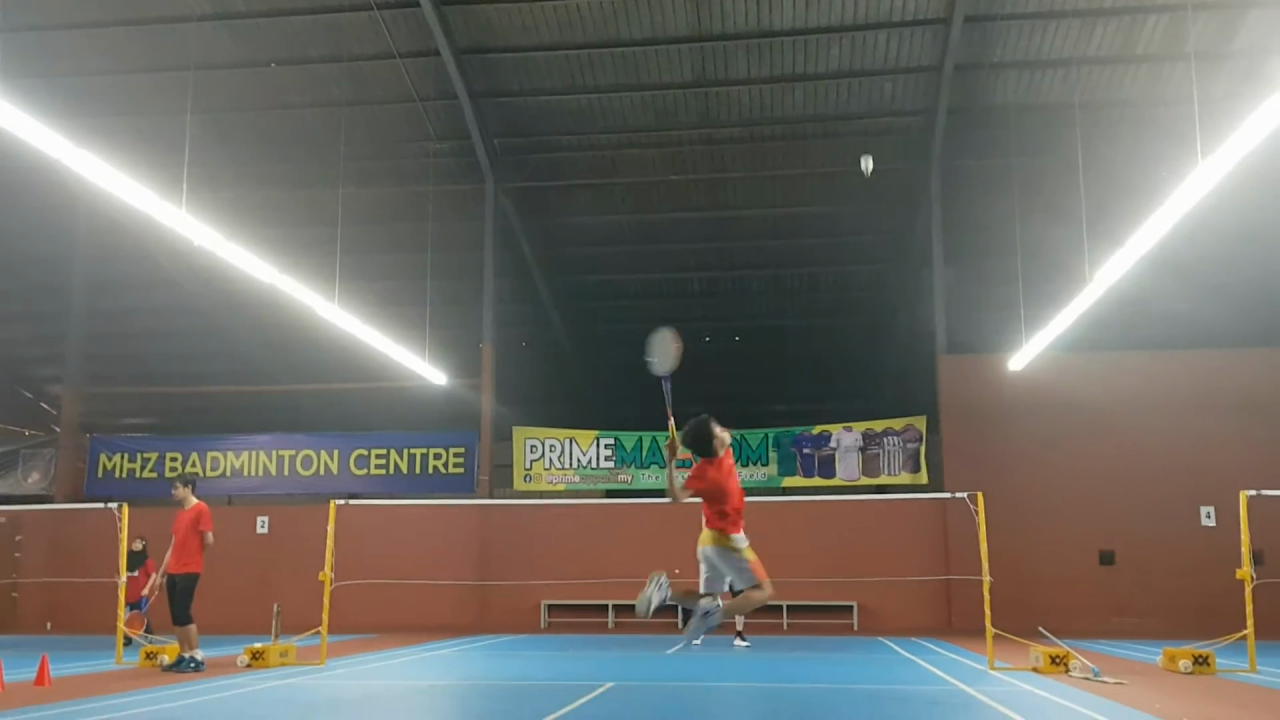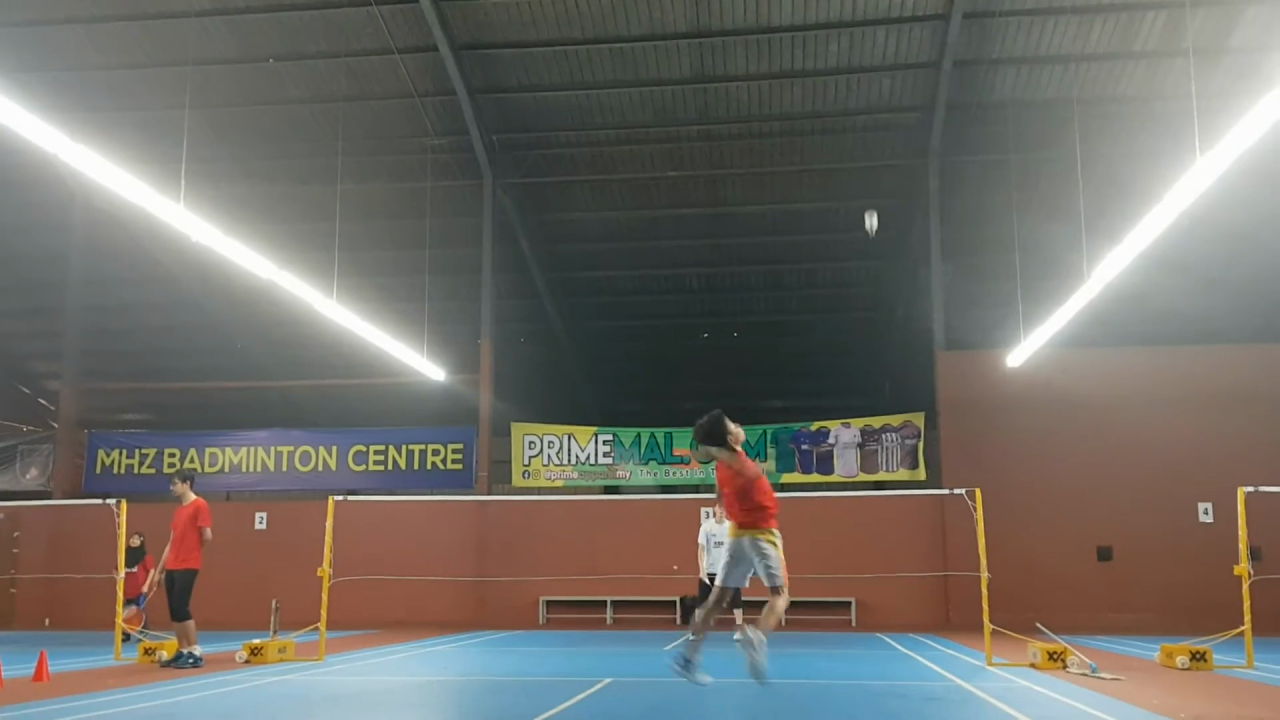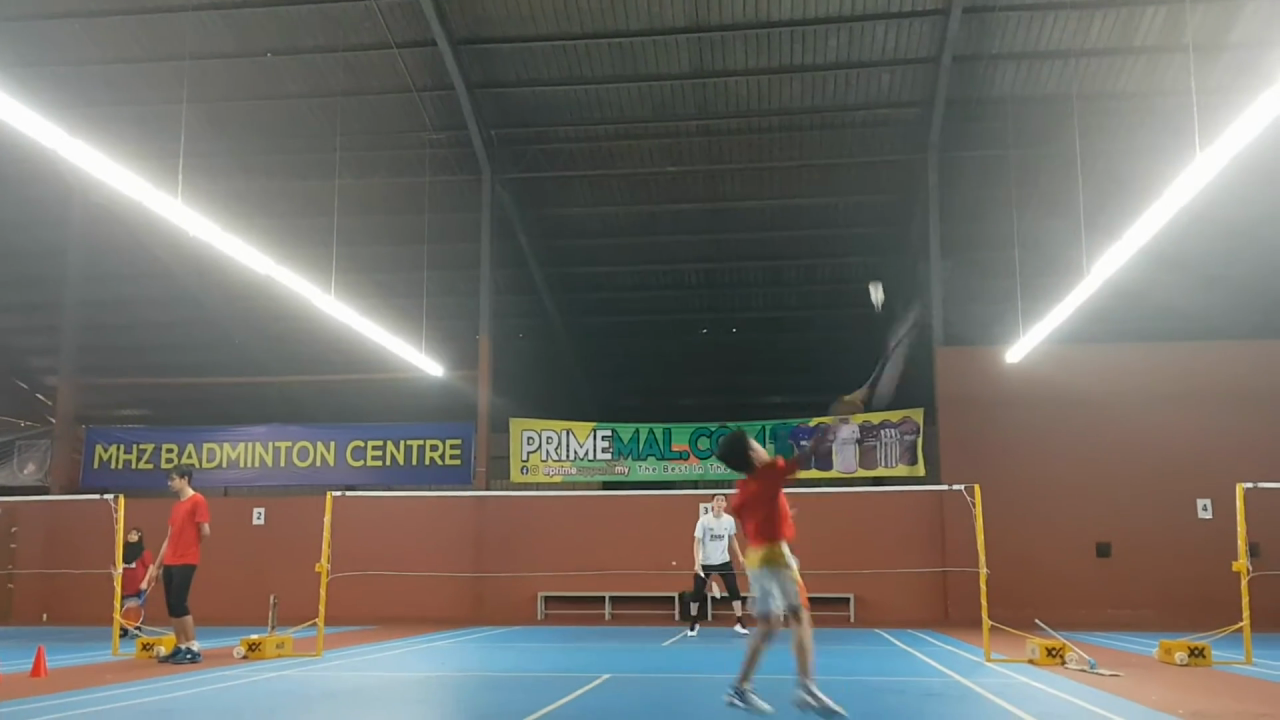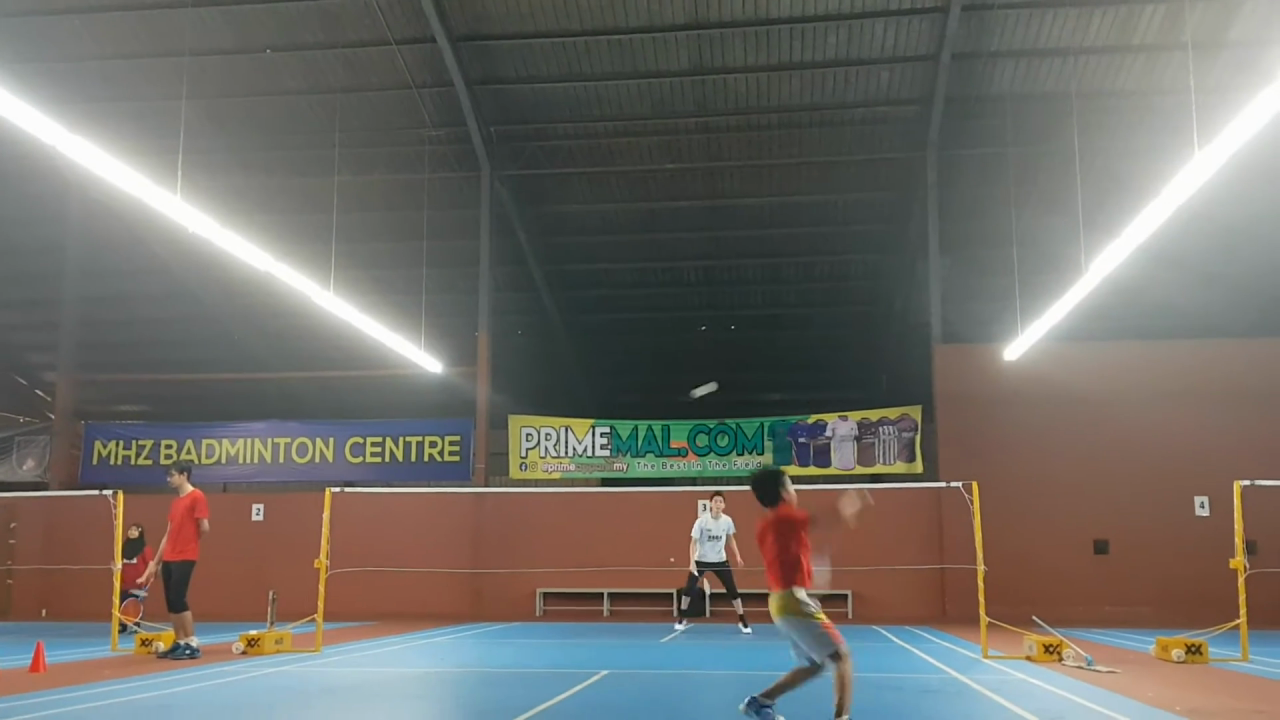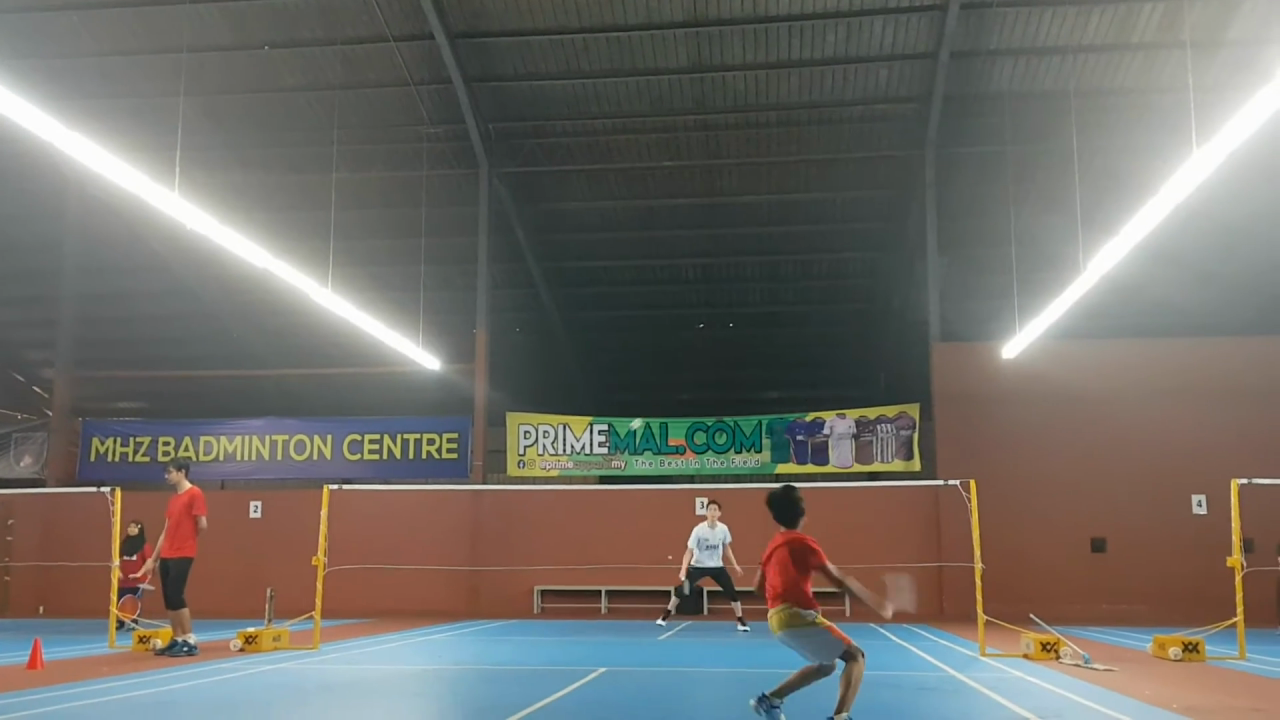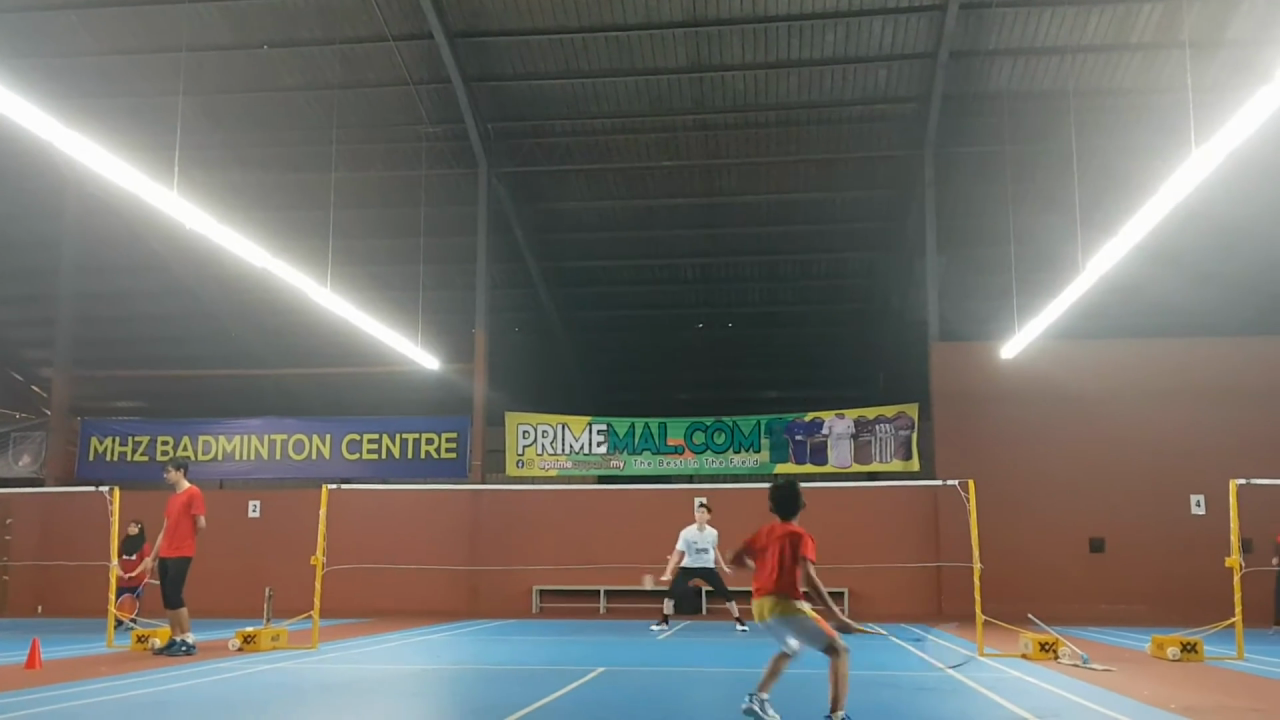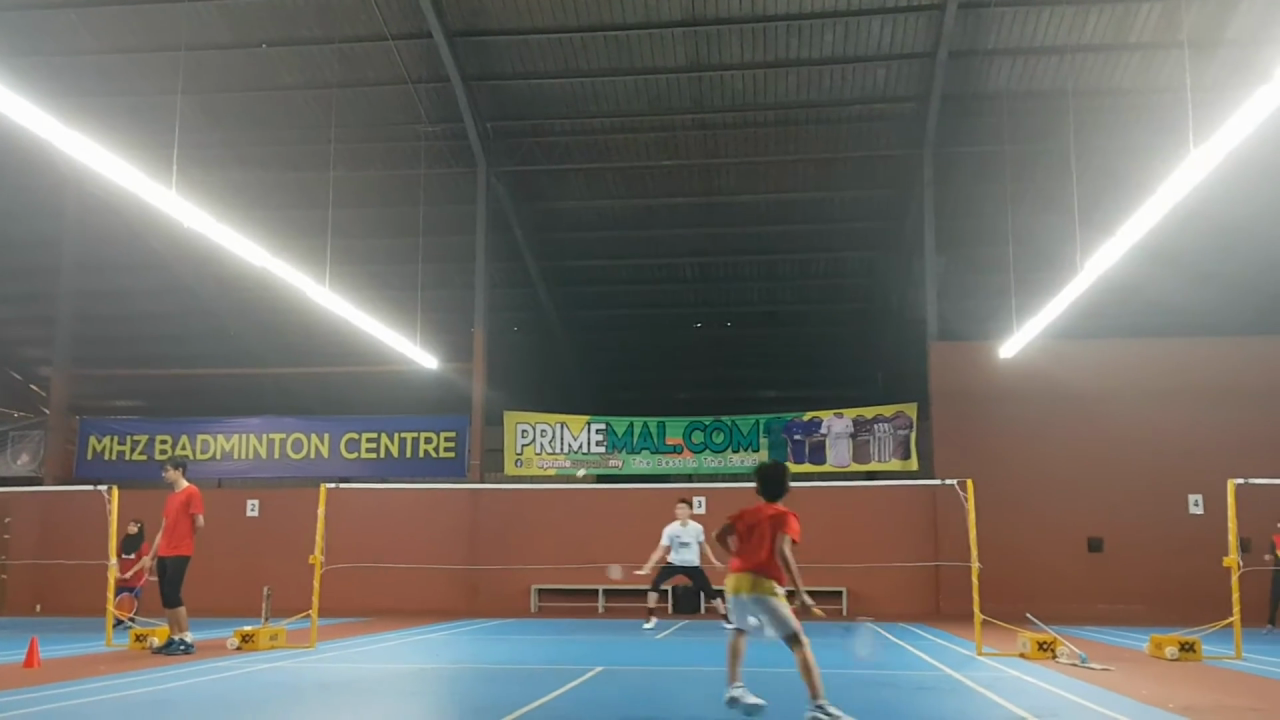
dt=0.1s
person 1, frame 1
left shoulder: (724, 458)
right shoulder: (703, 472)
right elbow: (676, 496)
right wrist: (670, 461)
left hip: (713, 542)
right hip: (727, 540)
left knee: (706, 600)
right knee: (762, 591)
left ankle: (666, 593)
right ankle: (711, 613)
person 1, frame 2
left shoulder: (725, 468)
right shoulder: (734, 461)
left hip: (738, 535)
right hip: (762, 535)
left knee: (717, 597)
right knee: (780, 594)
left ankle: (689, 655)
right ankle: (756, 635)
person 1, frame 3
left shoulder: (743, 491)
right shoulder: (767, 473)
right elbow: (802, 459)
right wrist: (821, 439)
left hip: (757, 559)
right hip: (775, 556)
left knee: (767, 626)
right knee: (800, 619)
left ankle: (741, 689)
right ankle: (807, 690)
person 1, frame 4
left shoulder: (765, 525)
right shoulder: (785, 517)
right elbow: (824, 520)
right wrist: (852, 502)
left hip: (782, 600)
right hip: (793, 601)
left knee: (816, 665)
right knee: (841, 657)
person 1, frame 5
left shoulder: (773, 546)
right shoulder: (803, 544)
left elbow: (759, 586)
right elbow: (836, 578)
right wrist: (873, 602)
left hip: (778, 617)
right hip: (797, 615)
left knee: (826, 665)
right knee: (855, 657)
left ankle: (769, 700)
person 1, frame 6
left shoulder: (762, 533)
right shoulder: (800, 537)
left elbow: (735, 559)
right elbow: (809, 578)
right wrist: (837, 615)
left hip: (761, 605)
right hip: (787, 606)
left knee: (790, 651)
right knee: (839, 652)
left ankle: (758, 699)
person 1, frame 7
left shoulder: (746, 513)
right shoulder: (786, 517)
left elbow: (720, 535)
right elbow: (782, 552)
right wrist: (801, 593)
left hip: (735, 583)
right hip: (763, 587)
left knee: (740, 631)
right knee: (799, 644)
left ankle: (735, 690)
person 2, frame 1
left shoulder: (201, 509)
right shoulder: (180, 514)
left elbow: (208, 540)
right elbow: (173, 547)
left wrist: (193, 555)
right wrist: (161, 573)
left hip: (189, 571)
right hip: (173, 572)
left knee: (183, 613)
right knee: (176, 615)
left ankle: (197, 657)
right ankle: (184, 656)
person 2, frame 2
left shoulder: (200, 505)
right shoulder: (178, 510)
left elbow: (207, 536)
right elbow: (171, 543)
left wrist: (192, 550)
right wrist: (159, 570)
left hip: (188, 567)
right hip: (172, 567)
left knee: (181, 608)
right knee: (174, 610)
left ankle: (195, 653)
right ankle: (183, 651)
person 2, frame 3
left shoulder: (198, 501)
right shoulder: (176, 506)
left elbow: (205, 532)
right elbow: (169, 538)
left wrist: (190, 546)
right wrist: (156, 566)
left hip: (185, 562)
right hip: (170, 563)
left knee: (179, 604)
right knee: (172, 606)
left ankle: (193, 649)
right ankle: (181, 647)
person 2, frame 4
left shoulder: (197, 496)
right shoulder: (175, 502)
left elbow: (204, 527)
right elbow: (168, 534)
left wrist: (189, 542)
right wrist: (155, 561)
left hip: (184, 558)
right hip: (168, 559)
left knee: (178, 600)
right knee: (171, 601)
left ankle: (192, 644)
right ankle: (179, 642)
person 2, frame 5
left shoulder: (194, 494)
right shoulder: (173, 499)
left elbow: (202, 525)
right elbow: (166, 531)
left wrist: (186, 539)
right wrist: (153, 558)
left hip: (182, 555)
right hip: (167, 556)
left knee: (176, 597)
right knee: (168, 599)
left ankle: (189, 641)
right ankle: (177, 639)
person 2, frame 6
left shoulder: (193, 493)
right shoulder: (172, 498)
left elbow: (201, 524)
right elbow: (165, 530)
left wrist: (185, 538)
right wrist: (152, 556)
left hip: (181, 554)
right hip: (165, 555)
left knee: (174, 596)
right knee: (167, 597)
left ankle: (188, 641)
right ankle: (175, 639)
person 2, frame 7
left shoulder: (192, 492)
right shoulder: (170, 497)
left elbow: (199, 523)
right elbow: (163, 529)
left wrist: (184, 537)
right wrist: (151, 555)
left hip: (179, 553)
right hip: (164, 554)
left knee: (173, 595)
right knee: (166, 597)
left ankle: (187, 640)
right ankle: (174, 638)
